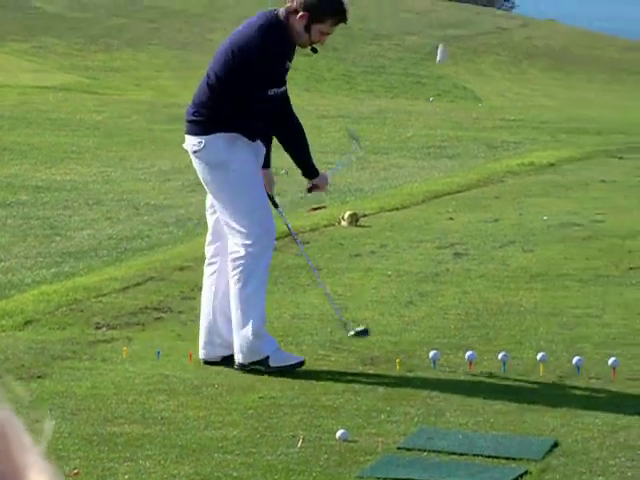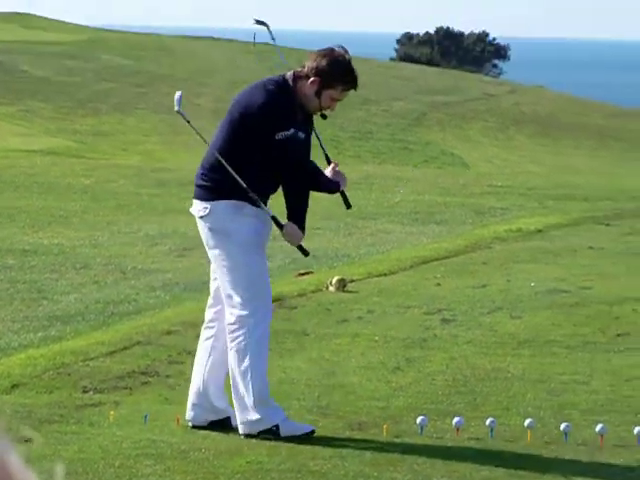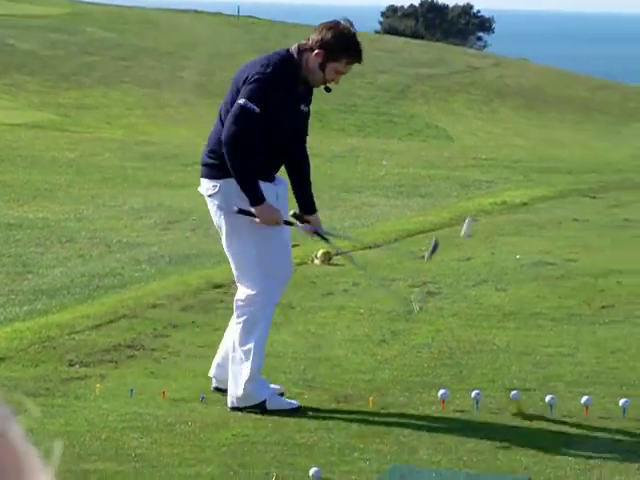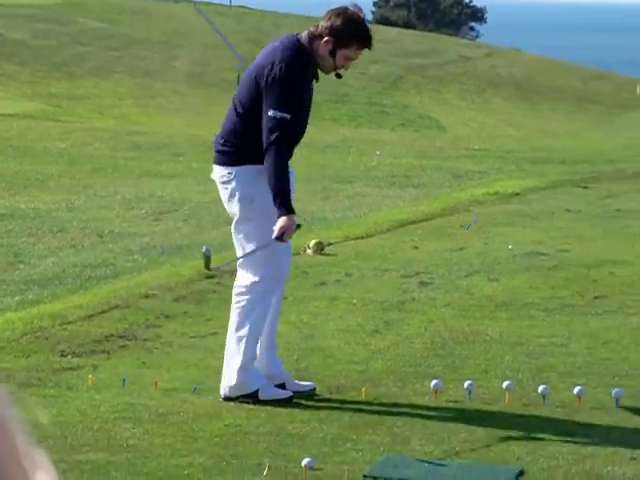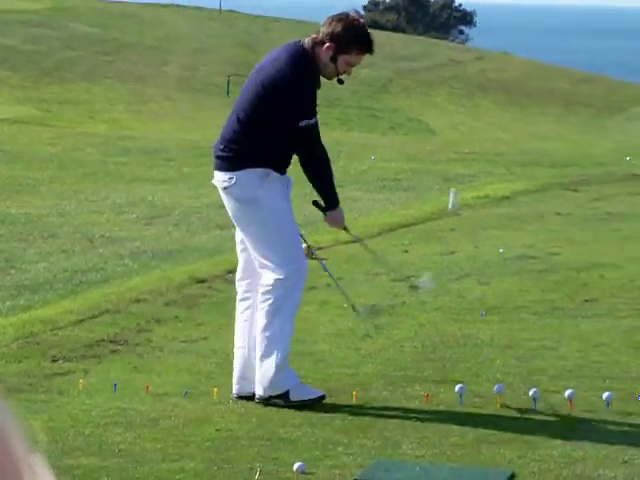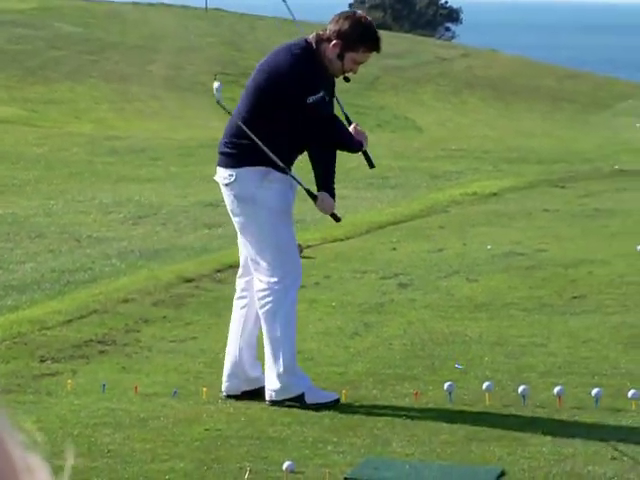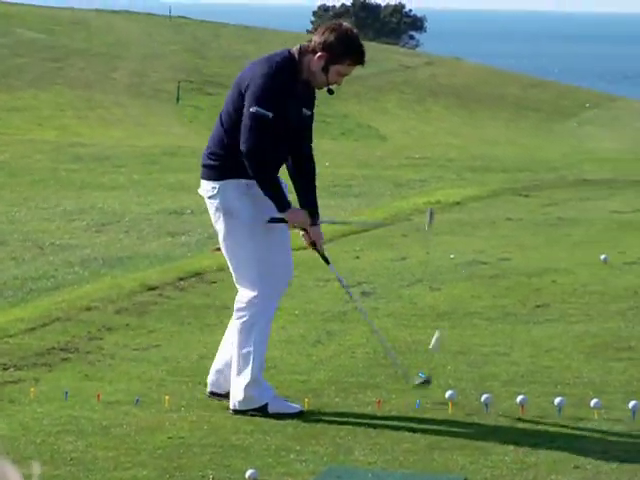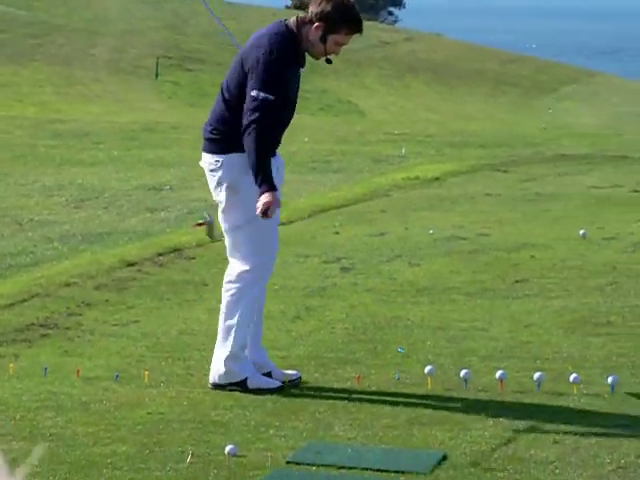
dt=0.3s
person 1, frame 1
left shoulder: (278, 39)
right shoulder: (264, 43)
left elbow: (273, 113)
right elbow: (281, 116)
left wrist: (264, 163)
right wrist: (312, 173)
left hip: (232, 140)
right hip: (218, 141)
left knee: (226, 243)
right knee: (254, 238)
left ankle: (216, 343)
right ankle: (252, 346)
person 1, frame 2
left shoulder: (300, 112)
right shoulder: (267, 101)
left elbow: (296, 173)
right elbow: (298, 168)
left wrist: (296, 223)
right wrist: (334, 183)
left hip: (246, 208)
right hip: (225, 207)
left knee: (226, 309)
right knee: (251, 308)
left ankle: (205, 408)
right ankle: (258, 416)
person 1, frame 3
left shoulder: (301, 85)
right shoulder: (269, 75)
left elbow: (296, 148)
right elbow: (234, 138)
left wrist: (309, 208)
right wrist: (255, 200)
left hip: (265, 182)
right hip: (233, 186)
left knee: (275, 277)
right knee: (258, 284)
left ankle: (228, 368)
right ankle: (247, 390)
person 1, frame 4
left shoulder: (299, 55)
right shoulder: (288, 67)
right elbow: (275, 140)
right wrist: (285, 209)
left hip: (264, 168)
right hip: (246, 169)
left knee: (274, 270)
right knee: (260, 273)
left ankle: (265, 371)
right ankle: (240, 380)
person 1, frame 5
left shoulder: (298, 65)
right shoulder: (293, 75)
right elbow: (310, 148)
right wrist: (331, 204)
left hip: (256, 174)
right hip: (248, 176)
left knee: (258, 275)
right knee: (286, 270)
left ankle: (251, 378)
right ankle: (273, 380)
person 1, frame 6
left shoulder: (319, 73)
right shoulder: (293, 66)
left elbow: (321, 135)
right elbow: (327, 127)
left wrist: (325, 190)
right wrist: (355, 141)
left hip: (267, 174)
right hip: (249, 174)
left knee: (257, 275)
right knee: (279, 273)
left ankle: (241, 377)
right ankle: (285, 383)
person 1, frame 7
left shoulder: (304, 87)
right shoulder: (270, 78)
left elbow: (300, 153)
right elbow: (251, 147)
left wrist: (311, 217)
right wrist: (284, 207)
left hip: (261, 184)
right hip: (234, 187)
left knee: (276, 278)
right knee: (259, 287)
left ankle: (225, 376)
right ankle: (249, 393)
person 1, frame 8
left shoulder: (290, 45)
right shoulder: (273, 52)
right elbow: (255, 120)
right wrist: (267, 188)
left hip: (257, 157)
right hip: (234, 159)
left knee: (260, 260)
right knee: (251, 262)
left ankle: (250, 359)
right ankle: (230, 368)
